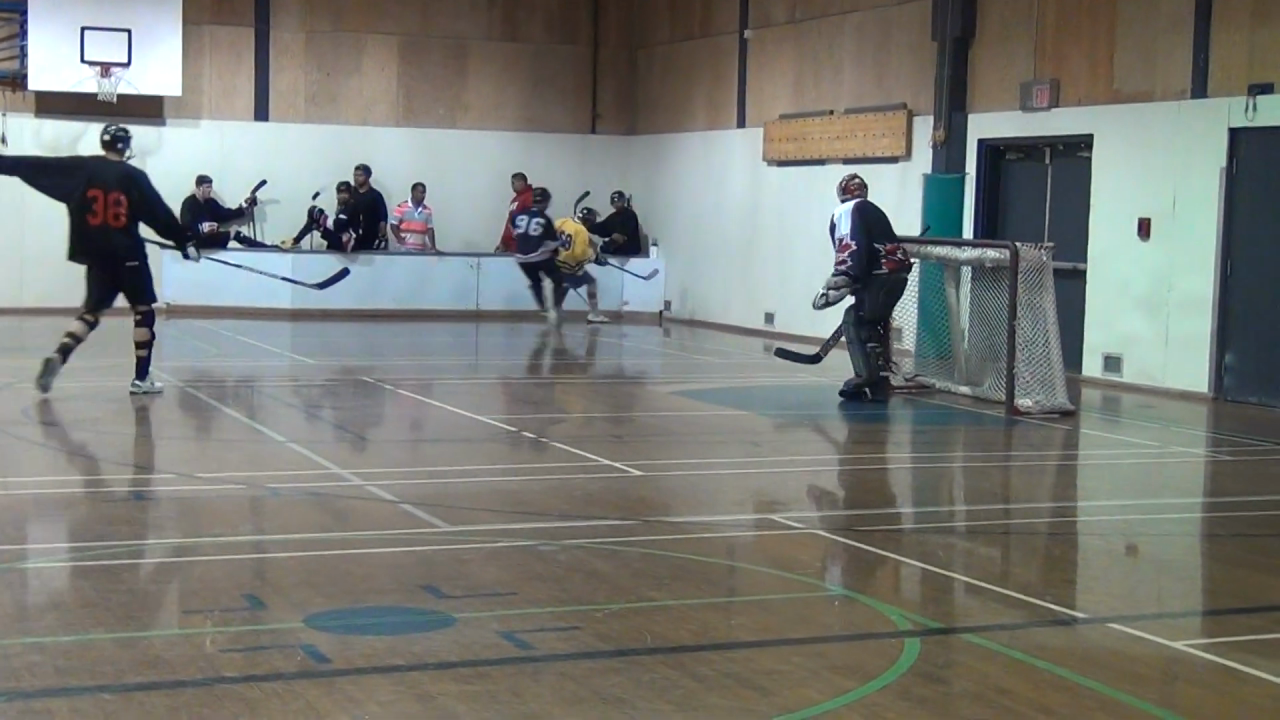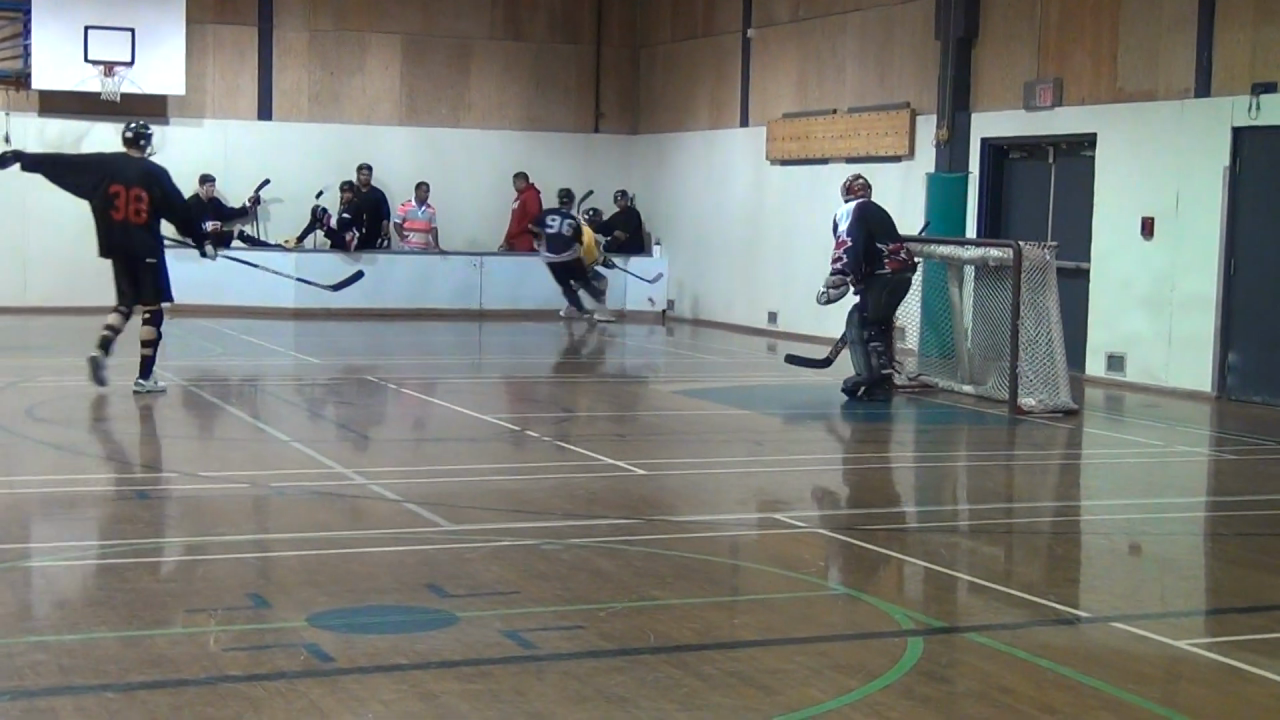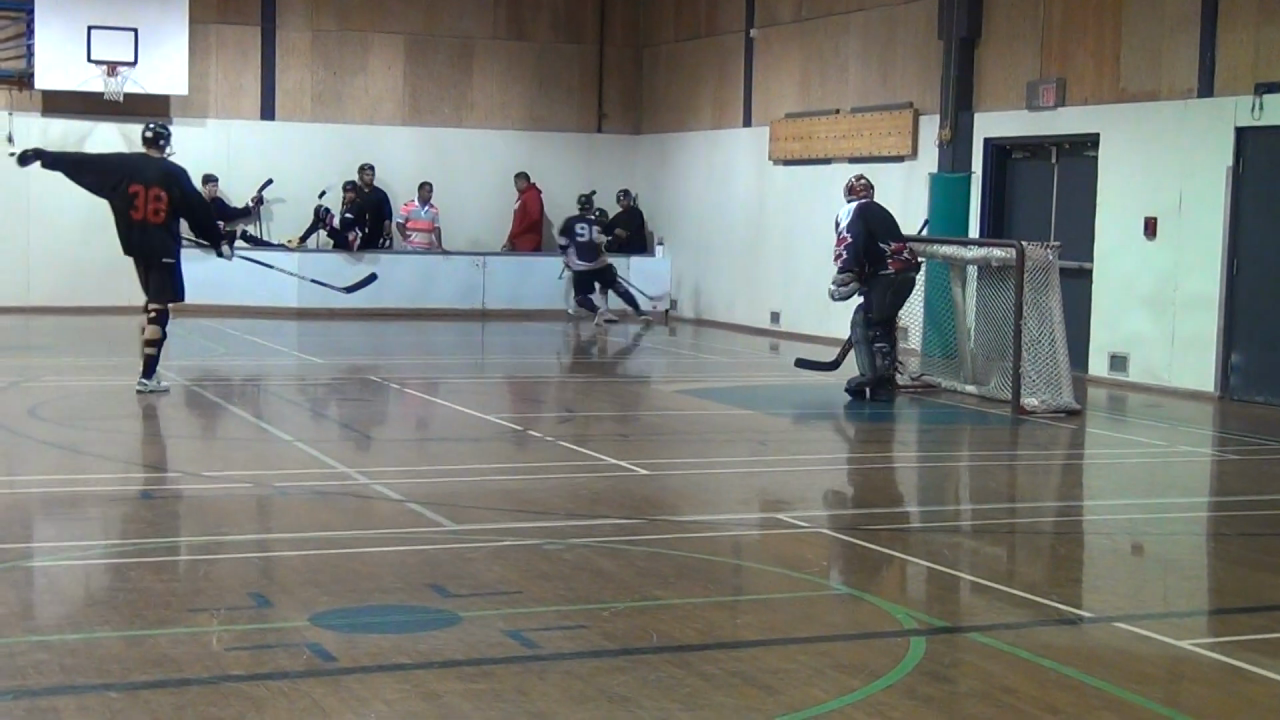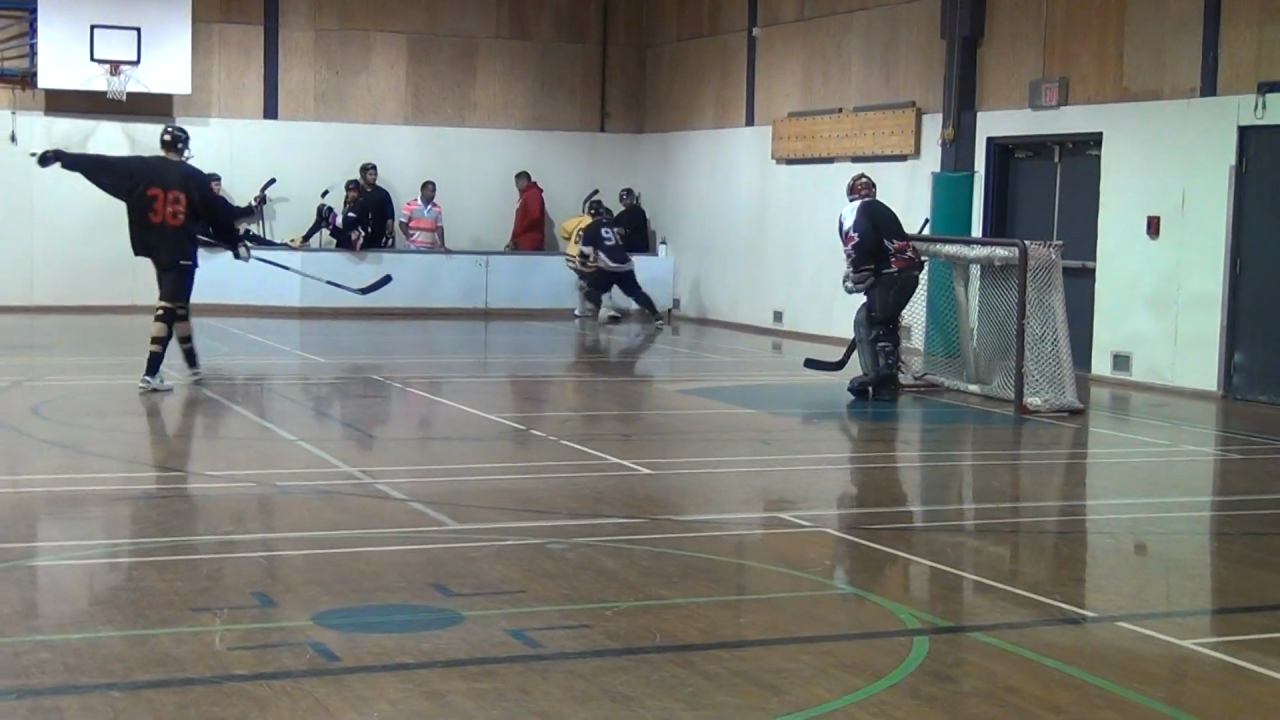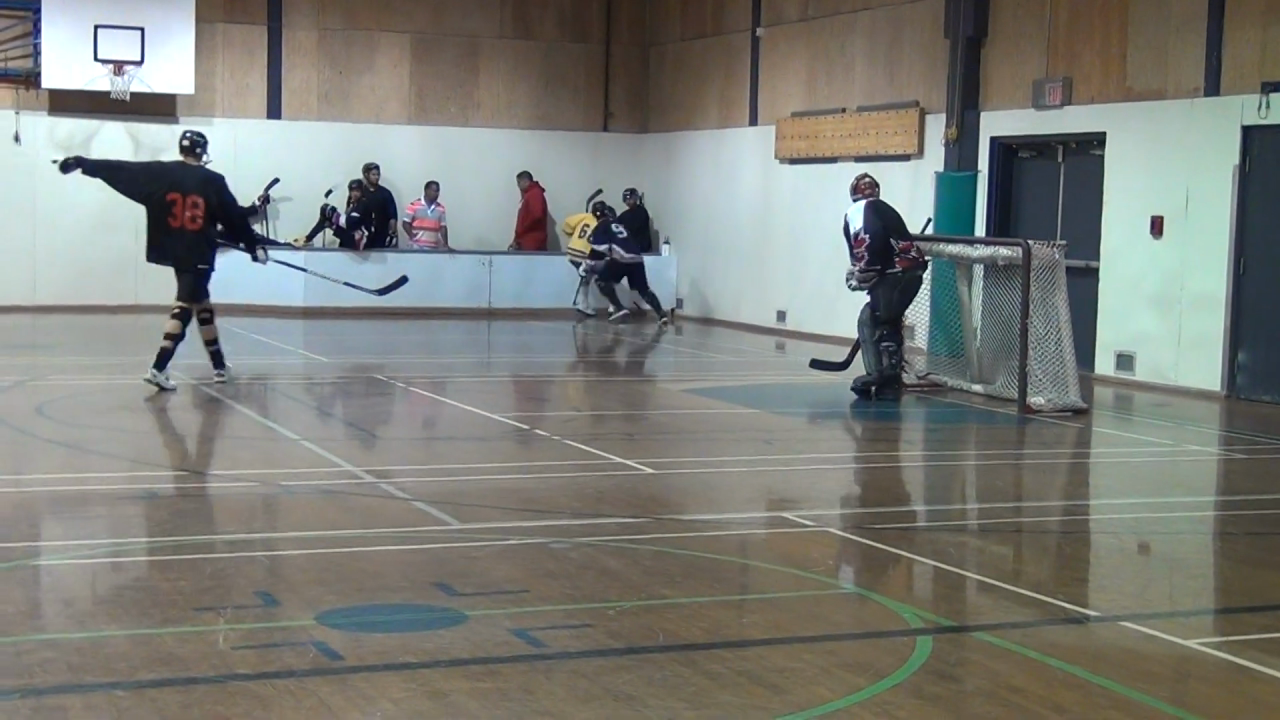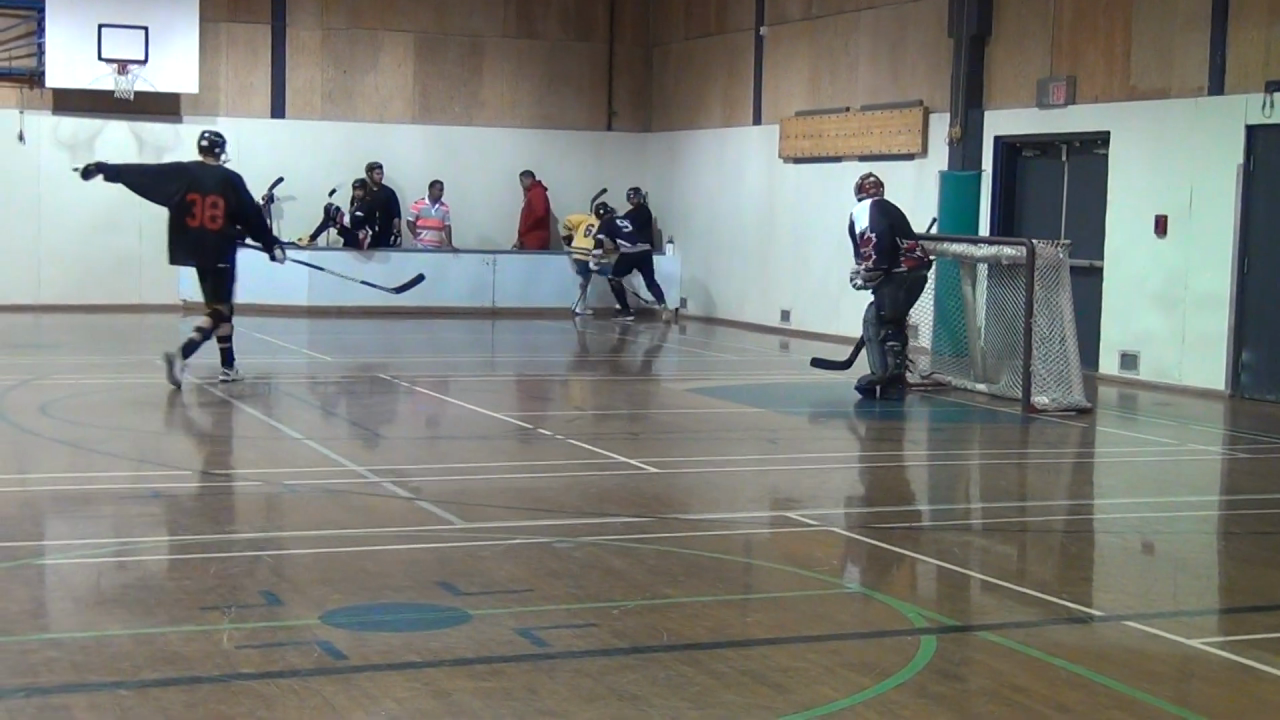
dt=0.1s
person 1, frame 1
left shoulder: (81, 168)
right shoulder: (134, 177)
left elbow: (40, 166)
right elbow: (160, 214)
right wrist: (184, 241)
left hip: (97, 255)
right hip: (128, 254)
left knee: (90, 312)
right knee: (143, 311)
left ankle: (56, 358)
right ankle: (141, 378)
person 1, frame 2
left shoulder: (103, 164)
right shoulder: (155, 173)
left elbow: (56, 161)
right elbow: (179, 209)
right wrist: (202, 240)
left hip: (118, 249)
right hip: (147, 250)
left knee: (125, 306)
right knee: (152, 310)
left ankle: (101, 351)
right ankle: (144, 377)
person 1, frame 3
left shoulder: (123, 164)
right shoulder: (176, 173)
left elbow: (80, 161)
right elbow: (198, 211)
left wrist: (41, 155)
right wrist: (218, 240)
left hip: (138, 247)
right hip: (164, 249)
left knee: (156, 304)
right knee: (158, 309)
left ankle: (146, 367)
right ankle: (147, 377)
person 1, frame 4
left shoulder: (142, 167)
right shoulder: (193, 177)
left elbow: (100, 163)
right elbow: (216, 214)
left wrist: (60, 156)
right wrist: (235, 243)
left hip: (156, 249)
right hip: (181, 251)
left knee: (178, 306)
right knee: (168, 308)
left ankle: (193, 365)
right ankle: (150, 374)
person 1, frame 5
left shoulder: (162, 172)
right shoulder: (213, 180)
left elbow: (121, 169)
right elbow: (234, 217)
left wrist: (83, 162)
right wrist: (254, 245)
left hip: (175, 252)
right hip: (199, 254)
left knee: (203, 306)
right knee: (183, 310)
left ankle: (219, 367)
right ankle: (158, 368)
person 1, frame 6
left shoulder: (181, 173)
right shoulder: (231, 180)
left elbow: (142, 172)
right elbow: (252, 216)
left wrist: (104, 168)
right wrist: (272, 244)
left hip: (197, 251)
right hip: (220, 253)
left knee: (221, 307)
right knee: (218, 311)
left ankle: (228, 366)
right ankle: (180, 355)
person 2, frame 1
left shoulder: (847, 211)
right shoulder: (872, 211)
left elbow: (849, 248)
left wrist: (837, 283)
left hip: (881, 276)
right hip: (895, 273)
left knee: (856, 322)
right knee: (871, 324)
left ankle: (869, 380)
right ankle: (877, 381)
person 2, frame 2
left shoulder: (849, 211)
right shoulder: (876, 211)
left elbow: (847, 245)
left wrist: (836, 281)
left hip: (885, 276)
right hip: (900, 272)
left knee: (860, 322)
right knee: (876, 324)
left ankle: (869, 378)
right ankle: (880, 380)
person 2, frame 3
left shoulder: (851, 211)
right shoulder: (879, 211)
left elbow: (849, 243)
left wrist: (844, 279)
left hip: (889, 276)
right hip: (904, 272)
left knee: (865, 323)
right knee: (880, 324)
left ankle: (872, 377)
right ankle: (884, 382)
person 2, frame 4
left shoulder: (854, 210)
right shoulder: (882, 210)
left elbow: (856, 241)
left wrist: (858, 275)
right wrist: (864, 274)
left hip: (892, 275)
right hip: (906, 271)
left knee: (868, 321)
right knee: (883, 323)
left ankle: (875, 377)
right ankle: (887, 381)
person 2, frame 5
left shoulder: (858, 210)
right shoulder: (884, 209)
left elbow: (868, 239)
left wrist: (864, 273)
left hip: (896, 274)
right hip: (909, 271)
left knee: (871, 321)
right knee: (887, 323)
left ankle: (879, 377)
right ankle: (890, 380)
person 2, frame 6
left shoulder: (864, 209)
right shoulder: (888, 209)
left elbow: (874, 238)
left wrist: (869, 273)
right wrist: (866, 272)
left hip: (901, 274)
right hip: (914, 271)
left knee: (877, 320)
right knee: (891, 322)
left ankle: (884, 376)
right ankle: (894, 379)
